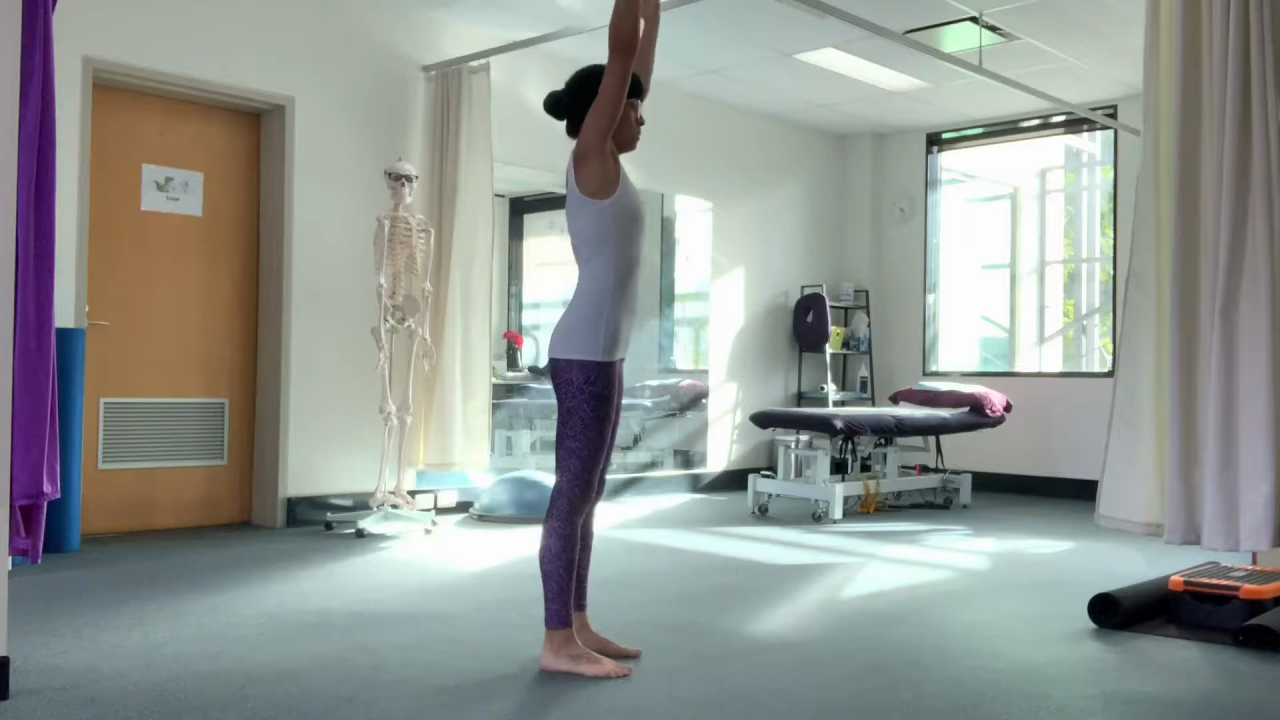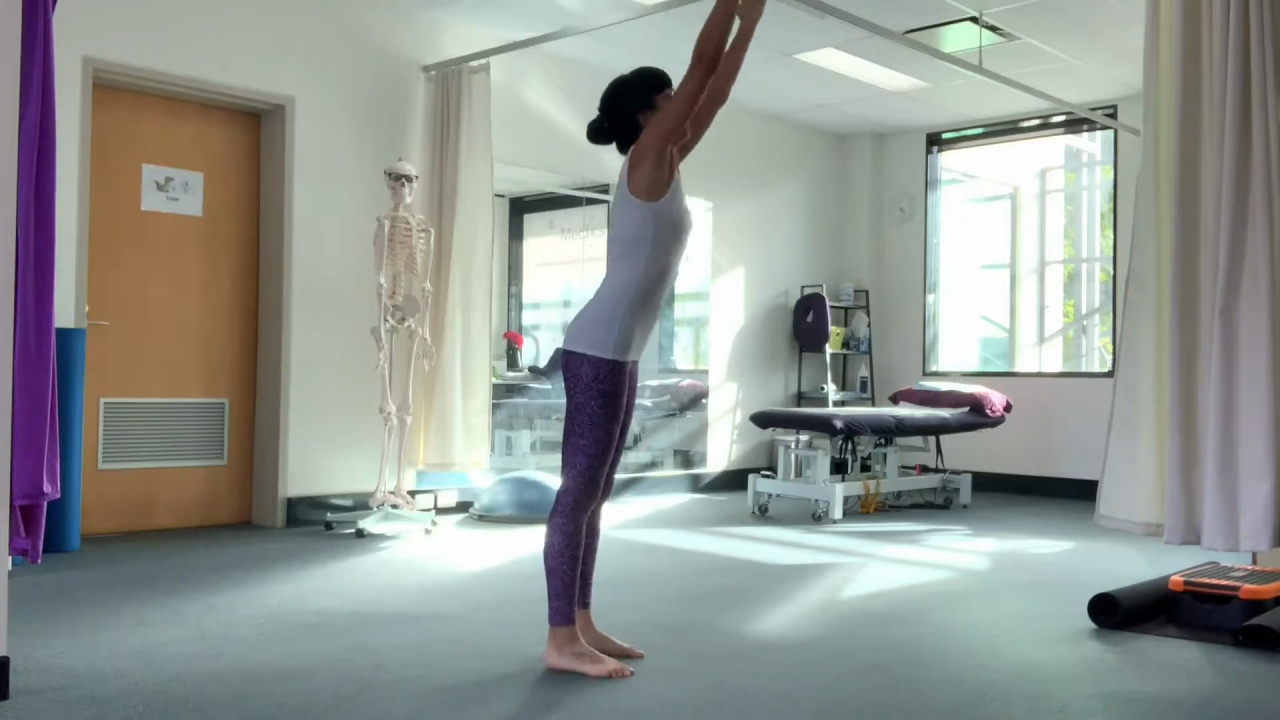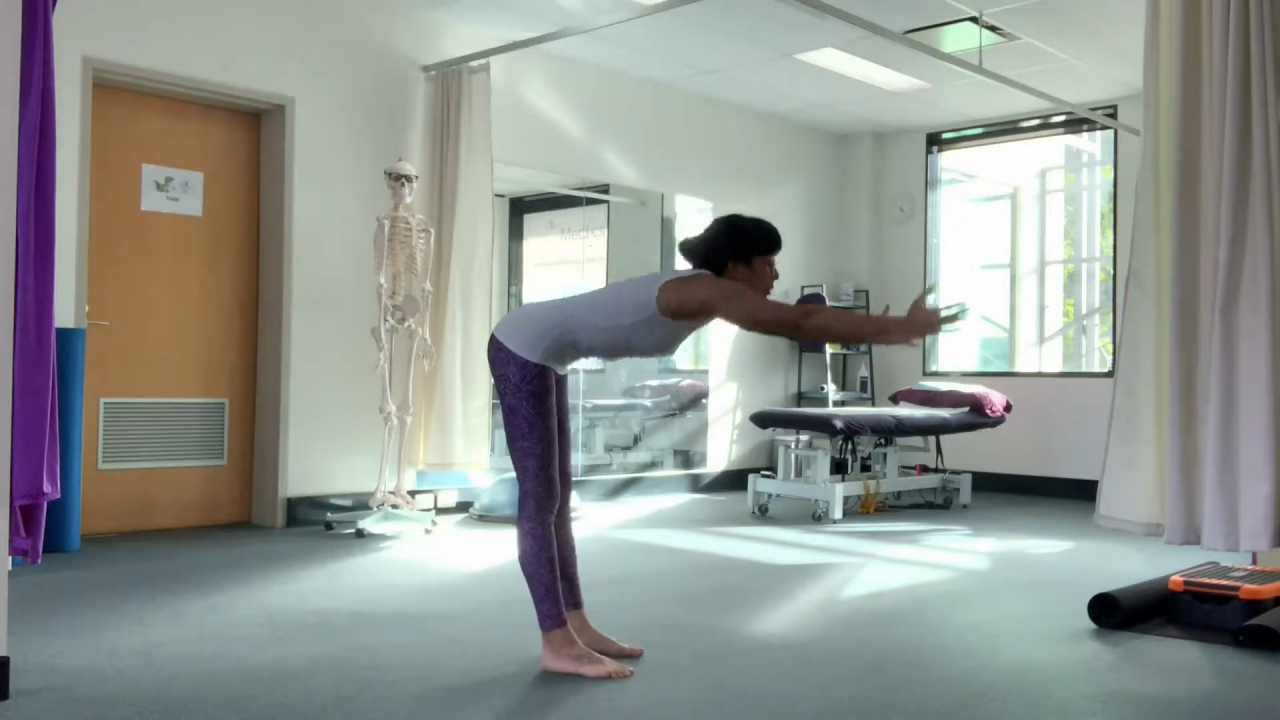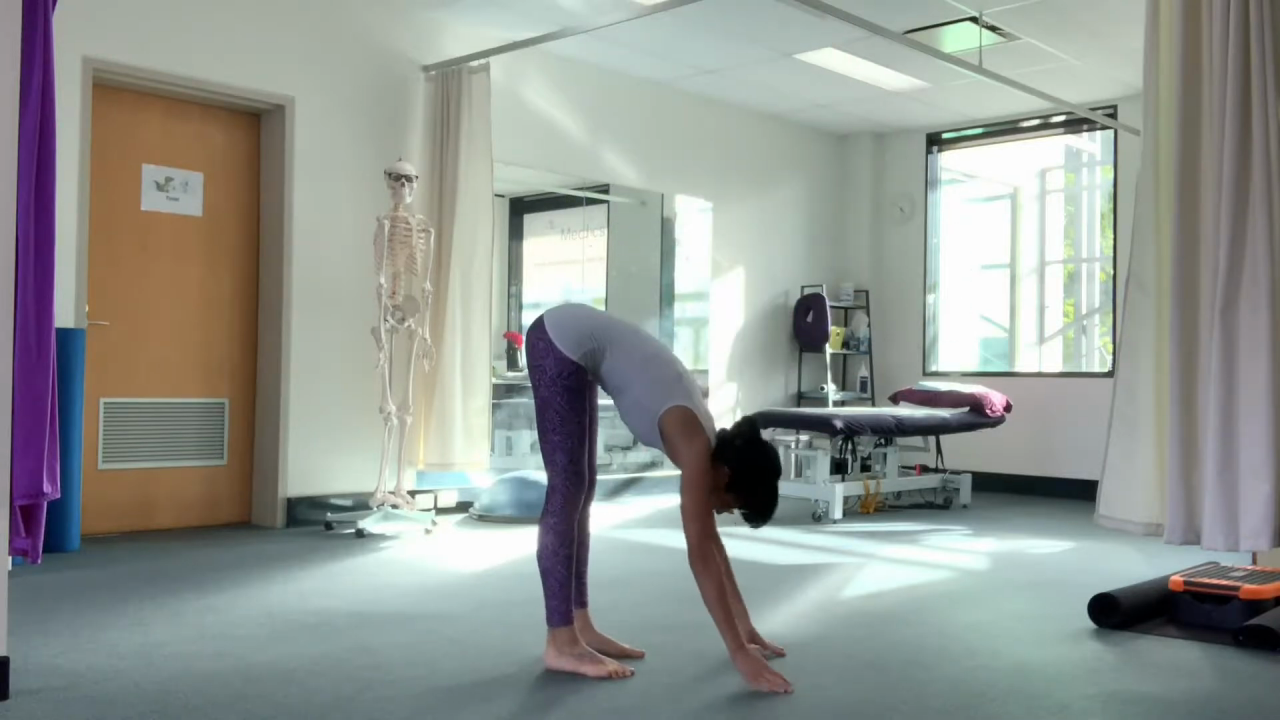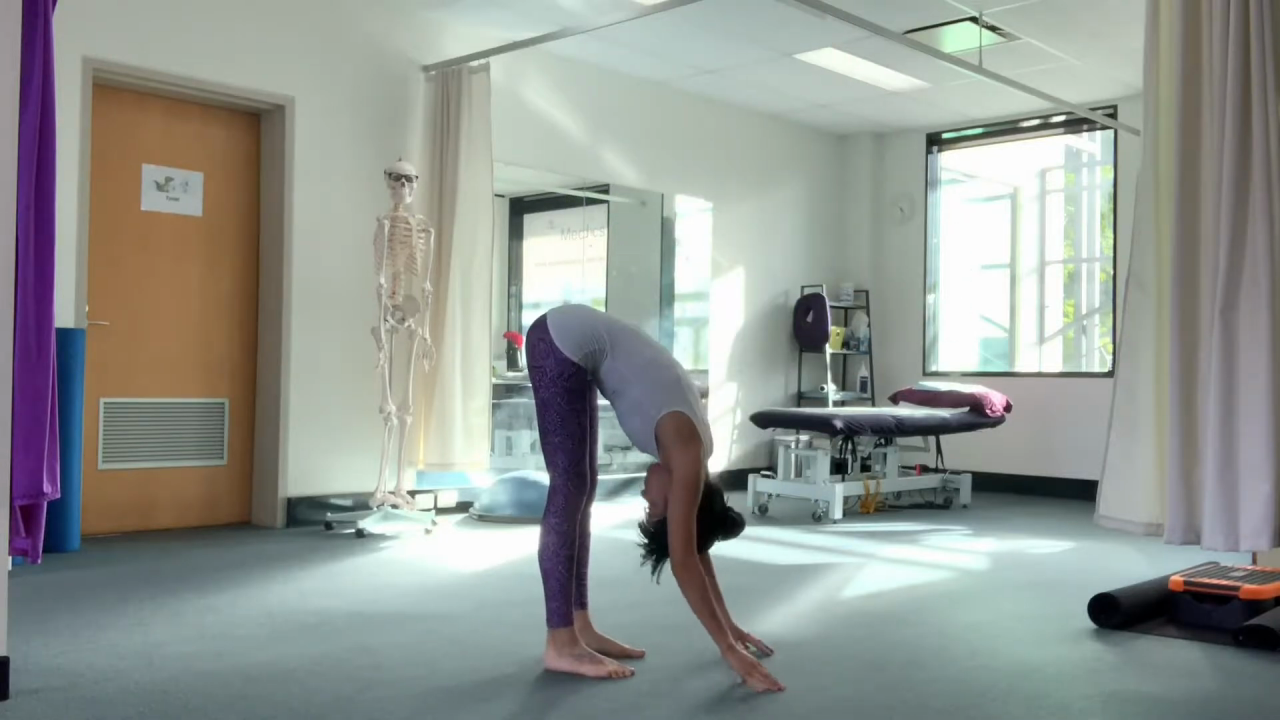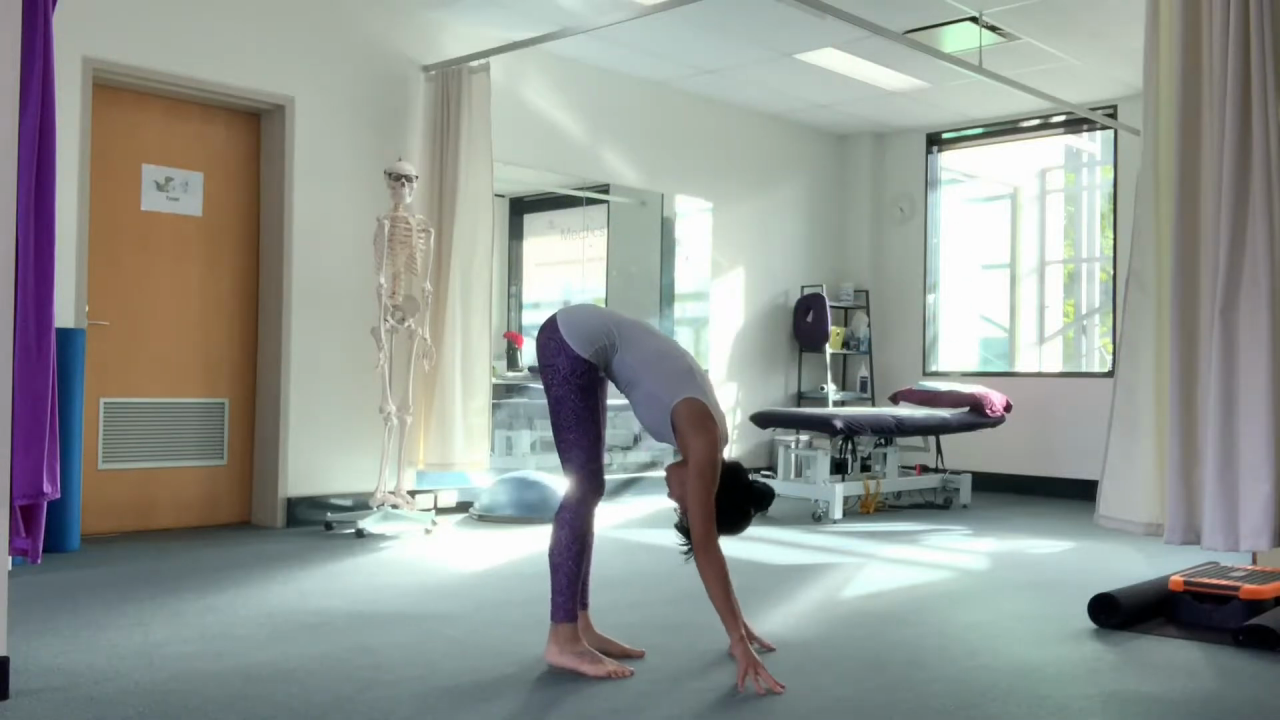
dt=0.5s
person 1, frame 1
left shoulder: (602, 164)
right shoulder: (591, 158)
left elbow: (635, 65)
right elbow: (620, 55)
left hip: (599, 351)
right hip: (586, 352)
left knee: (584, 496)
right knee: (573, 496)
left ankle: (576, 628)
right ankle: (557, 643)
person 1, frame 2
left shoulder: (663, 165)
right shoulder: (647, 159)
left elbow: (713, 90)
right elbow: (704, 69)
left hip: (614, 353)
right hip: (598, 352)
left knee: (592, 496)
right knee: (580, 496)
left ankle: (579, 628)
right ankle: (563, 641)
person 1, frame 3
left shoulder: (705, 294)
right shoulder: (704, 291)
left elbow: (795, 320)
right elbow: (800, 324)
left wrist: (884, 330)
right wrist: (896, 328)
left hip: (541, 353)
right hip: (525, 349)
left knee: (555, 495)
right knee: (539, 496)
left ankle: (576, 626)
right ankle: (558, 645)
person 1, frame 4
left shoulder: (703, 443)
right shoulder: (695, 445)
left elbow: (710, 541)
right elbow: (701, 554)
left wrist: (744, 625)
right wrist: (740, 654)
left hip: (574, 345)
right hip: (563, 342)
left knee: (580, 490)
right knee: (568, 492)
left ankle: (579, 627)
right ankle: (560, 645)
person 1, frame 5
left shoulder: (688, 448)
right shoulder: (686, 452)
left elbow: (693, 549)
right elbow: (684, 561)
left wrist: (727, 623)
right wrist: (729, 650)
left hip: (575, 343)
right hip: (565, 341)
left knee: (581, 491)
right knee: (570, 493)
left ankle: (579, 628)
right ankle: (561, 645)
person 1, frame 6
left shoulder: (703, 436)
right shoulder: (704, 437)
left elbow: (705, 538)
right elbow: (705, 546)
left wrist: (737, 625)
right wrist: (738, 640)
left hip: (586, 343)
right hip: (572, 338)
left knee: (587, 492)
right knee: (584, 490)
left ankle: (578, 628)
right ankle: (563, 640)
